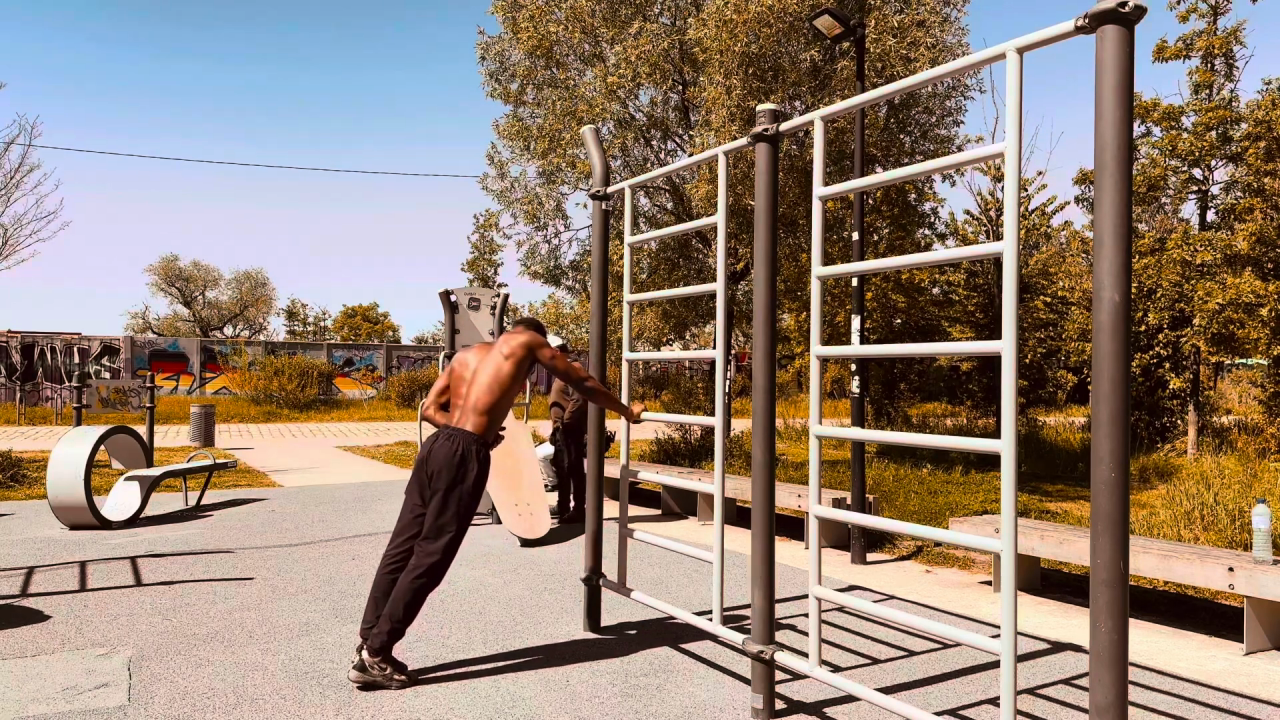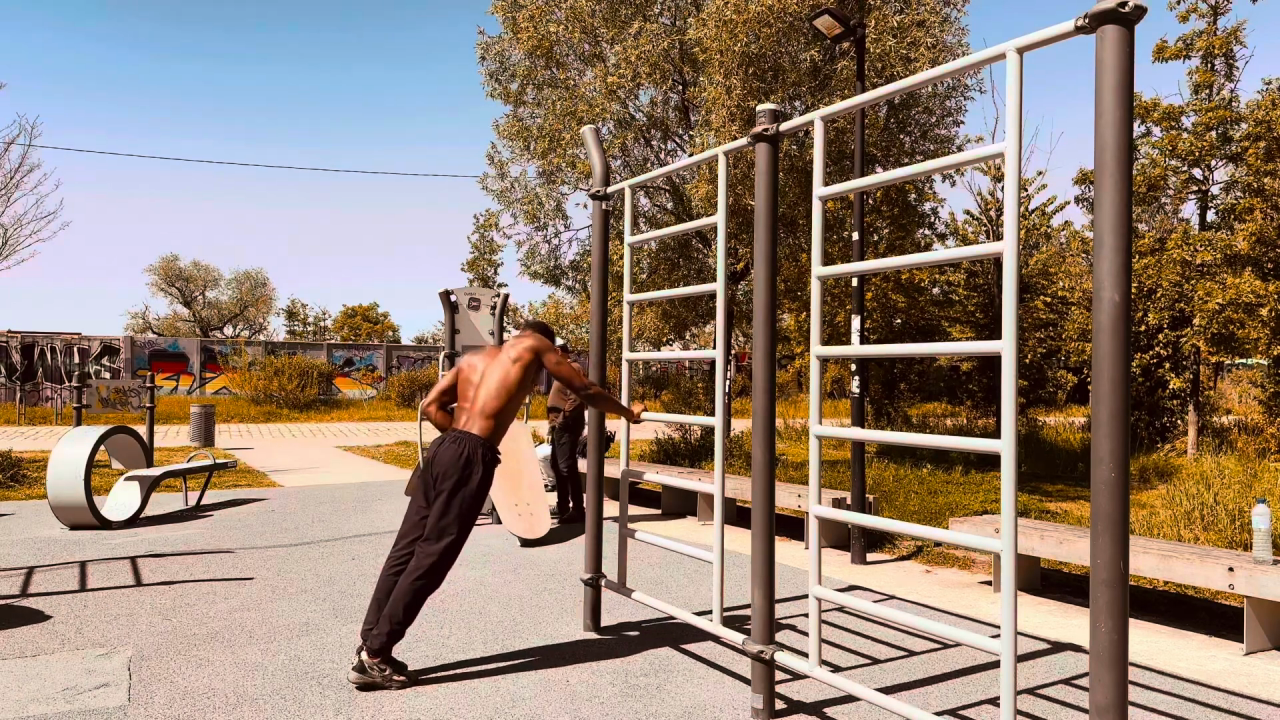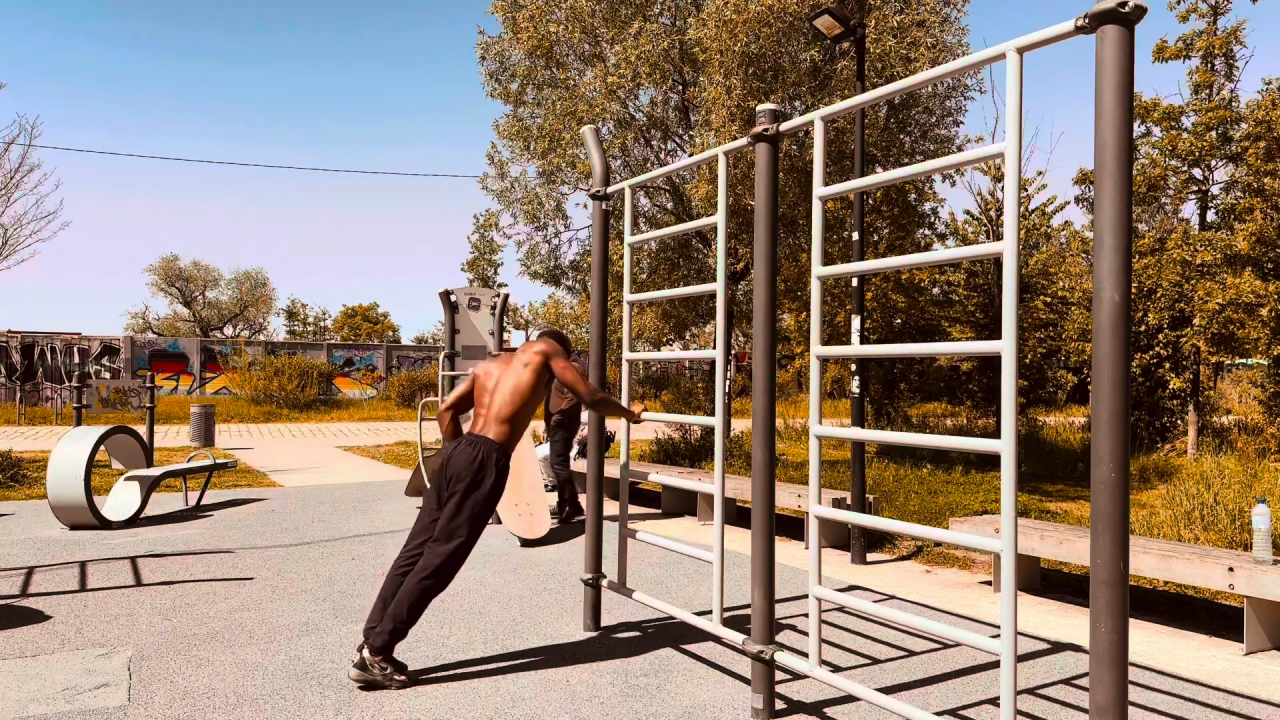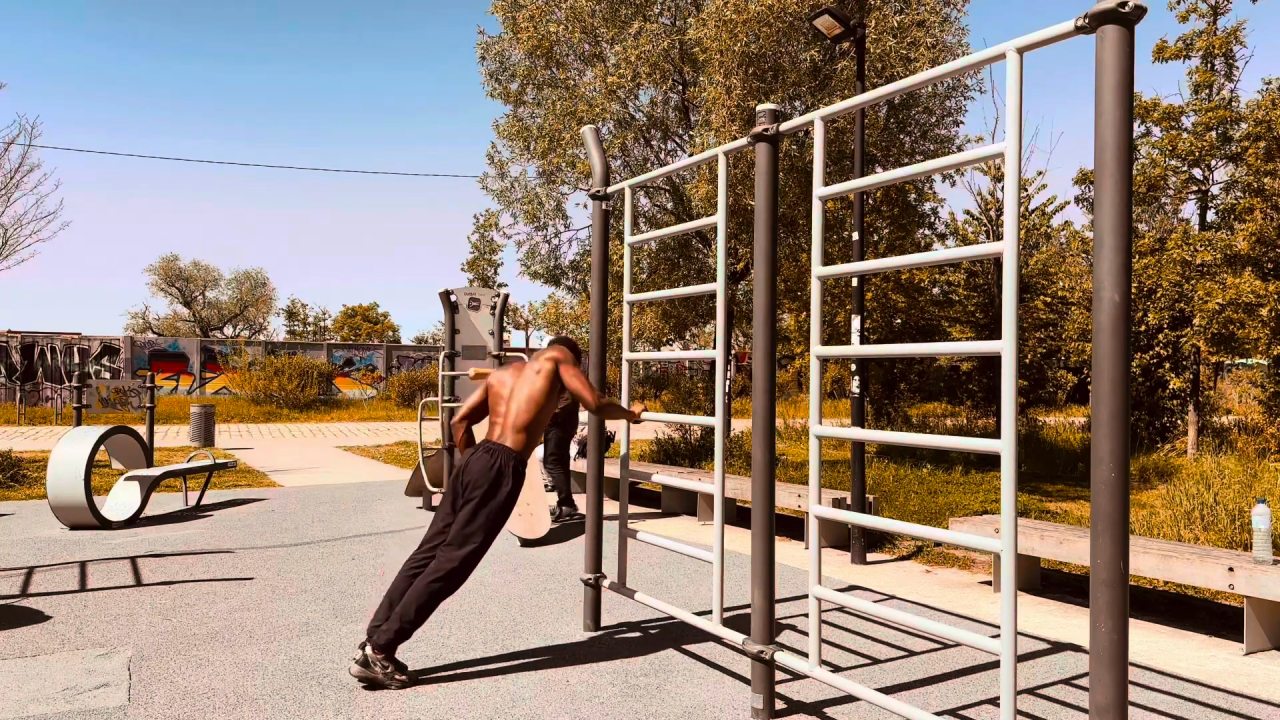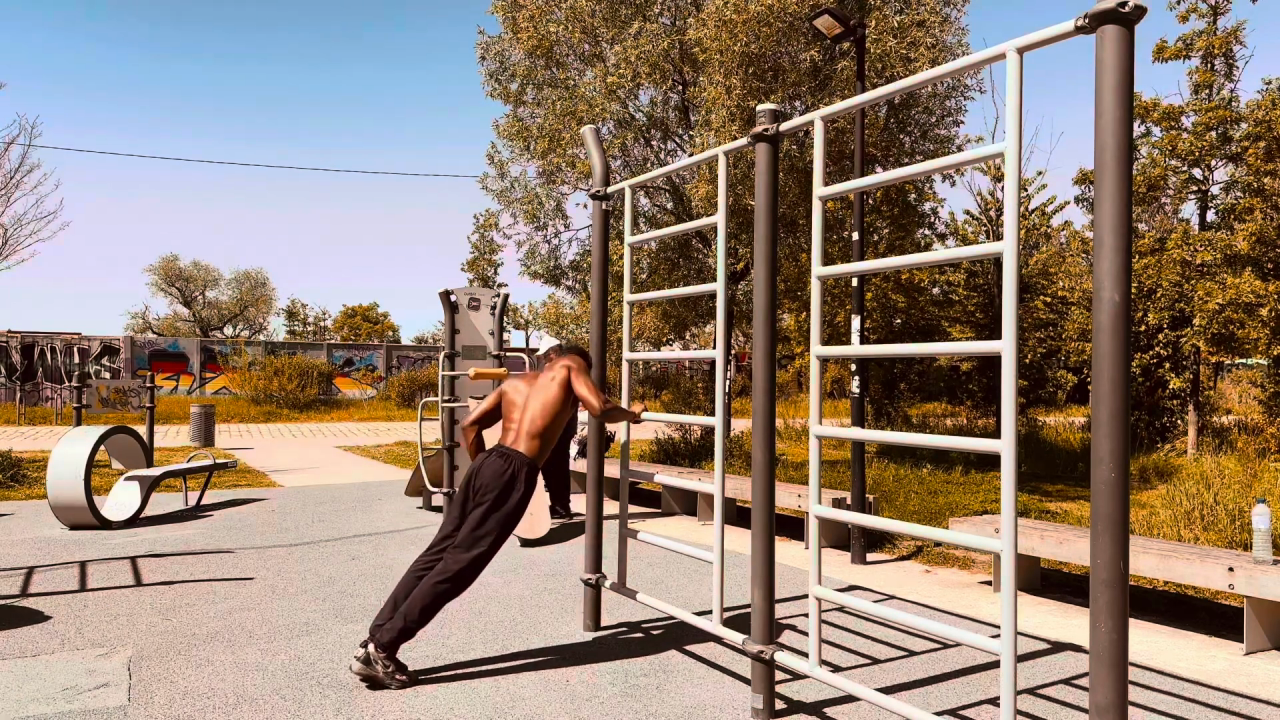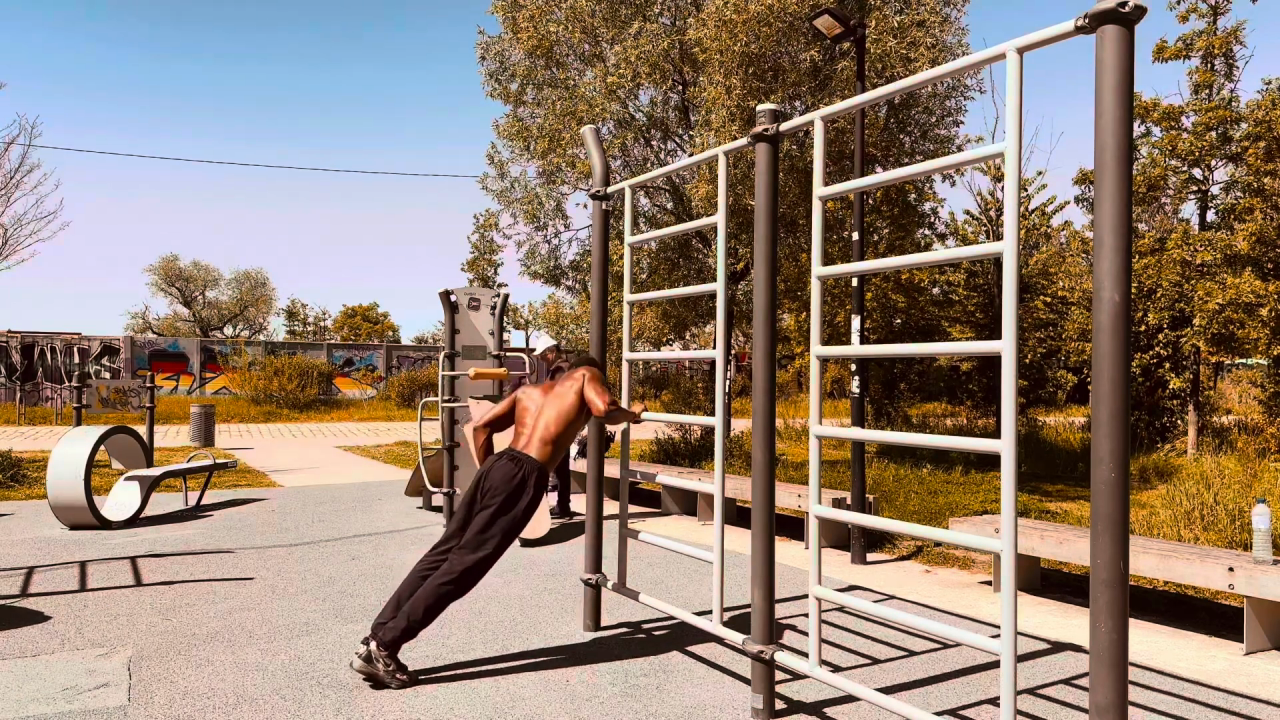
dt=0.2s
person 1, frame 1
left shoulder: (466, 354)
right shoulder: (528, 340)
left elbow: (430, 409)
right elbow: (582, 383)
right wrist: (626, 411)
left hip: (436, 445)
right hip: (464, 454)
left knee: (401, 551)
right knee: (429, 558)
left ankle: (370, 647)
right ankle: (374, 655)
person 1, frame 2
left shoulder: (473, 357)
right shoulder: (535, 344)
left elbow: (431, 406)
right elbow: (585, 390)
right wrist: (628, 412)
left hip: (442, 448)
right hip: (470, 458)
left knee: (406, 553)
right knee: (430, 560)
left ankle: (371, 647)
right ankle: (373, 657)
person 1, frame 3
left shoulder: (488, 364)
right shoulder: (546, 348)
left elbow: (447, 410)
right elbow: (591, 397)
right wrist: (630, 413)
left hip: (458, 452)
right hip: (486, 461)
left knee: (416, 553)
right knee: (439, 561)
left ankle: (372, 647)
right ankle: (375, 653)
person 1, frame 4
left shoulder: (501, 373)
right shoulder: (557, 356)
left elbow: (460, 421)
right elbow: (595, 404)
right wrist: (630, 413)
left hip: (476, 459)
right hip: (503, 467)
left knee: (427, 555)
right knee: (450, 564)
left ankle: (374, 645)
right ankle: (378, 651)
person 1, frame 5
left shoulder: (514, 381)
right shoulder: (571, 364)
left elbow: (470, 425)
right elbow: (600, 408)
right wrist: (631, 414)
left hip: (488, 462)
right hip: (515, 472)
left knee: (435, 555)
right knee: (458, 564)
left ankle: (375, 643)
right ankle: (381, 649)
person 1, frame 6
left shoulder: (529, 389)
right shoulder: (586, 373)
left elbow: (482, 427)
right elbow: (604, 410)
right wrist: (631, 414)
left hip: (498, 466)
right hip: (524, 477)
left knee: (441, 555)
right knee: (463, 565)
left ankle: (376, 641)
right ankle: (383, 648)
